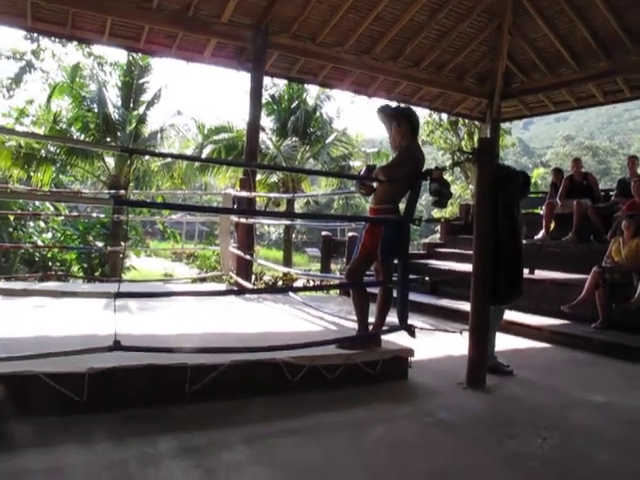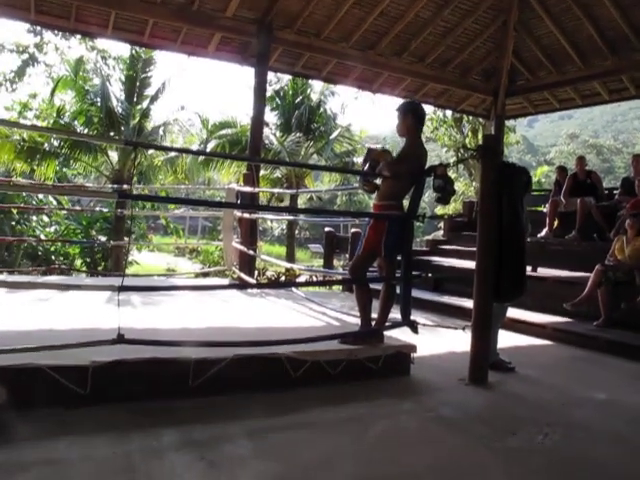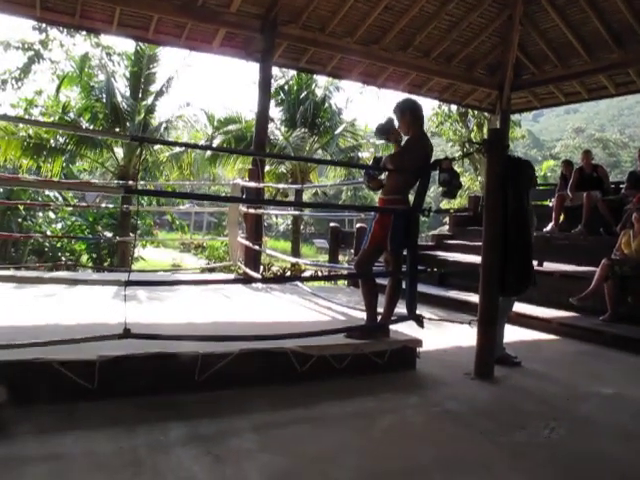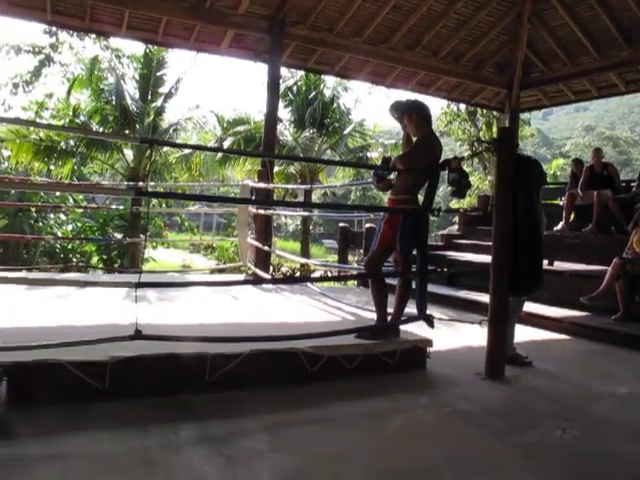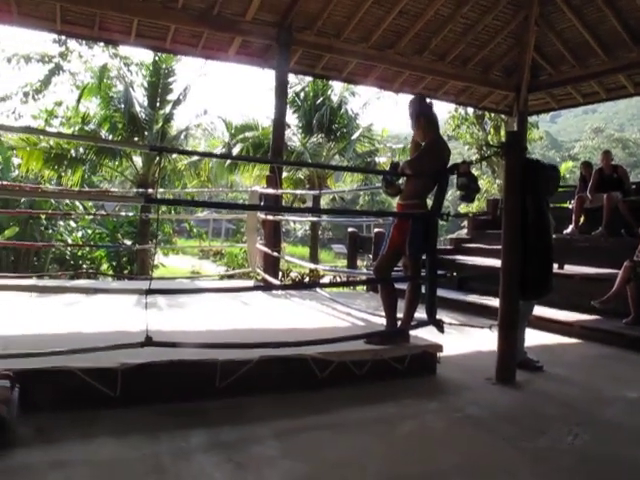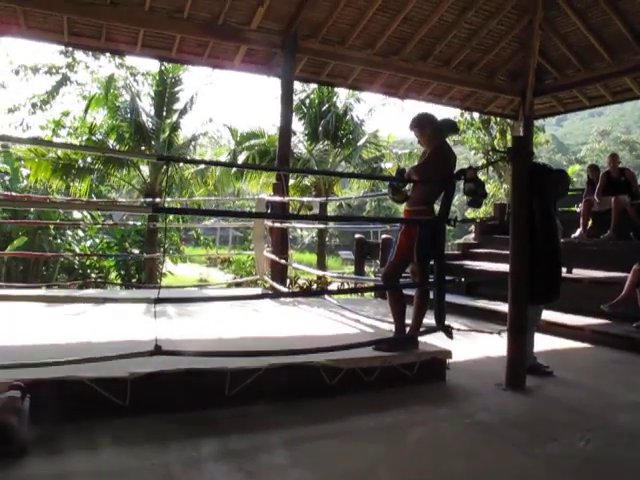
dt=0.3s
person 1, frame 1
left shoulder: (410, 151)
right shoulder: (412, 152)
left elbow: (387, 172)
left wrist: (375, 172)
left hip: (383, 219)
right hip: (388, 219)
left knee: (354, 274)
right knee: (384, 277)
left ankle: (364, 334)
right ankle: (373, 334)
person 1, frame 2
left shoulder: (413, 146)
right shoulder: (416, 148)
left elbow: (391, 168)
left wrist: (379, 166)
right wrist: (383, 162)
left hip: (387, 215)
right hip: (392, 215)
left knee: (357, 269)
right knee: (388, 273)
left ankle: (367, 329)
right ankle: (376, 330)
person 1, frame 3
left shoulder: (417, 140)
right shoulder: (420, 142)
left elbow: (393, 161)
left wrist: (383, 161)
right wrist: (395, 140)
left hip: (393, 209)
right hip: (399, 209)
left knee: (363, 264)
right knee: (394, 268)
left ankle: (372, 323)
right ankle: (382, 324)
person 1, frame 4
left shoulder: (426, 140)
right shoulder: (428, 142)
left elbow: (402, 161)
left wrist: (392, 162)
left hip: (402, 209)
right hip: (409, 209)
left knee: (372, 264)
right knee: (403, 268)
left ankle: (383, 324)
right ankle: (393, 324)
person 1, frame 5
left shoulder: (434, 145)
right shoulder: (438, 147)
left elbow: (411, 166)
left wrist: (401, 167)
left hip: (411, 214)
right hip: (417, 214)
left knee: (382, 269)
right knee: (413, 272)
left ankle: (392, 329)
right ankle: (402, 329)
person 1, frame 6
left shoulder: (439, 151)
right shoulder: (444, 153)
left elbow: (417, 173)
left wrist: (407, 173)
left hip: (418, 221)
right hip: (425, 220)
left knee: (390, 276)
right knee: (421, 279)
left ankle: (401, 336)
right ankle: (411, 335)
person 2, frame 1
left shoulder: (507, 206)
right shoulder: (506, 206)
right elbow: (510, 236)
left hip: (503, 262)
right hip: (502, 263)
left knee: (496, 307)
right knee: (496, 307)
left ankle: (487, 356)
right ankle: (487, 358)
person 2, frame 2
left shoulder: (512, 203)
right shoulder: (510, 203)
right elbow: (519, 232)
left hip: (506, 258)
right hip: (506, 259)
left knee: (499, 303)
right knee: (500, 303)
left ankle: (490, 353)
right ankle: (490, 355)
person 2, frame 3
left shoulder: (517, 196)
right shoulder: (515, 196)
left hip: (513, 251)
right hip: (512, 252)
left knee: (506, 296)
right knee: (507, 296)
left ankle: (496, 347)
right ankle: (496, 349)
person 2, frame 4
left shoulder: (526, 197)
right shoulder: (524, 197)
right elbow: (530, 226)
left hip: (522, 251)
right hip: (522, 252)
left knee: (516, 297)
right knee: (517, 296)
left ankle: (507, 348)
right ankle: (507, 350)
person 2, frame 5
left shoulder: (534, 201)
right shoulder: (533, 203)
left hip: (531, 254)
right hip: (531, 256)
left knee: (524, 302)
right knee: (526, 301)
left ankle: (517, 352)
right ankle: (517, 354)
person 2, frame 6
left shoulder: (540, 206)
right shoulder: (540, 206)
right elbow: (543, 236)
left hip: (538, 261)
right hip: (539, 262)
left knee: (532, 309)
right knee: (533, 308)
left ankle: (527, 357)
right ankle: (527, 359)
